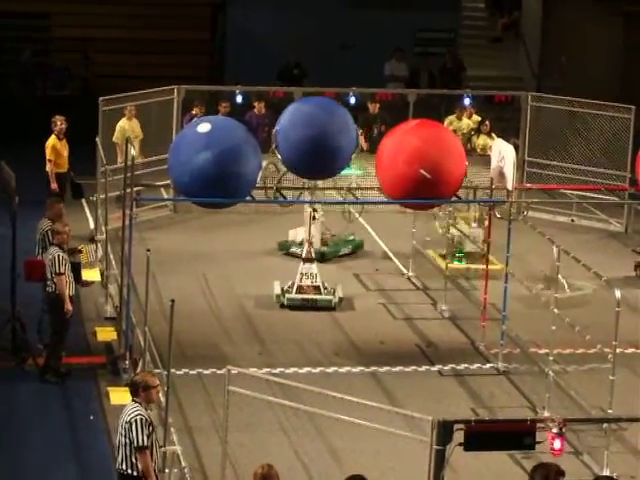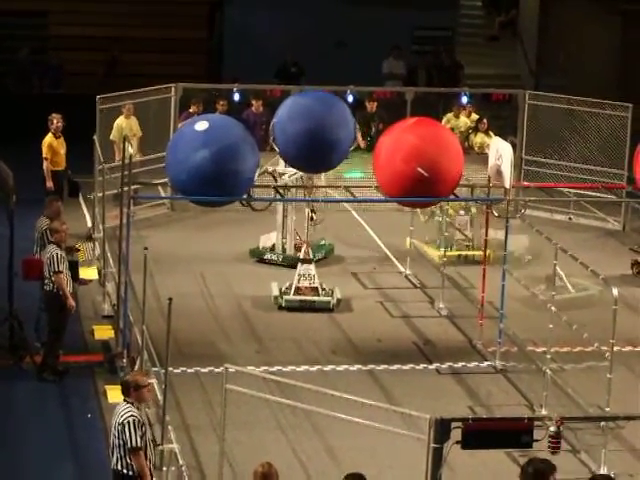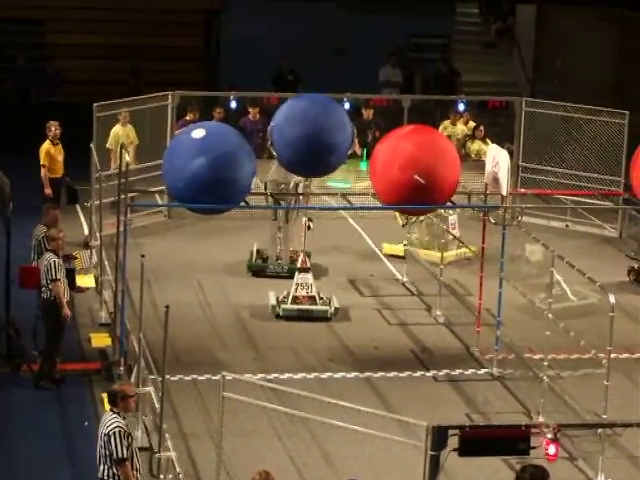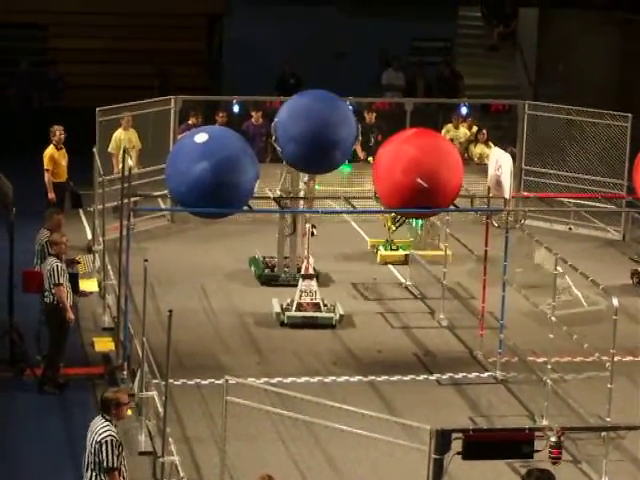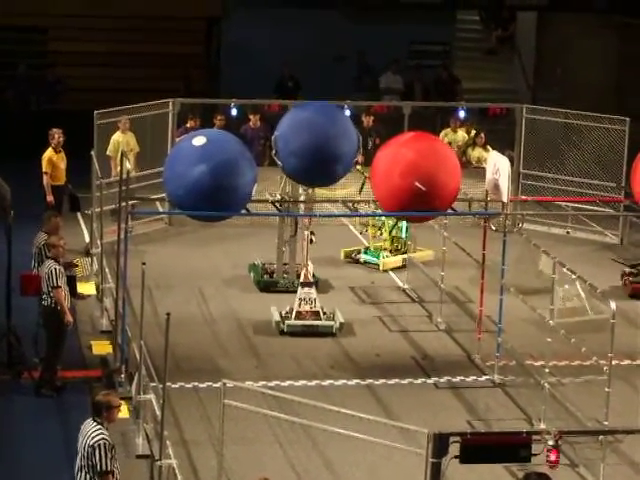
dt=0.4s
person 1, frame 1
left shoulder: (54, 251)
right shoulder: (58, 255)
right elbow: (60, 280)
right wrist: (67, 302)
left hip: (55, 296)
right hip: (59, 298)
left knee: (59, 334)
right knee: (58, 335)
left ankle: (55, 367)
right ankle: (47, 370)
person 1, frame 2
left shoulder: (51, 249)
right shoulder: (56, 253)
right elbow: (58, 278)
right wrist: (69, 298)
left hip: (52, 295)
right hip: (57, 296)
left knee: (56, 332)
right knee: (56, 333)
left ankle: (52, 365)
right ankle: (44, 369)
person 1, frame 3
left shoulder: (47, 257)
right shoulder: (54, 261)
right elbow: (56, 285)
right wrist: (64, 307)
left hip: (49, 302)
right hip: (54, 304)
left knee: (53, 340)
right knee: (53, 341)
left ankle: (49, 373)
right ankle: (42, 377)
person 1, frame 4
left shoulder: (51, 262)
right shoulder: (57, 265)
right elbow: (59, 290)
right wrist: (68, 311)
left hip: (52, 306)
right hip: (57, 309)
left knee: (56, 344)
right knee: (57, 346)
left ankle: (53, 378)
right ankle: (45, 382)
person 1, frame 5
left shoulder: (48, 264)
right shoulder: (55, 268)
right elbow: (57, 293)
right wrist: (67, 313)
left hip: (49, 309)
right hip: (55, 311)
left knee: (54, 347)
right knee: (54, 349)
left ankle: (50, 381)
right ankle: (43, 385)
